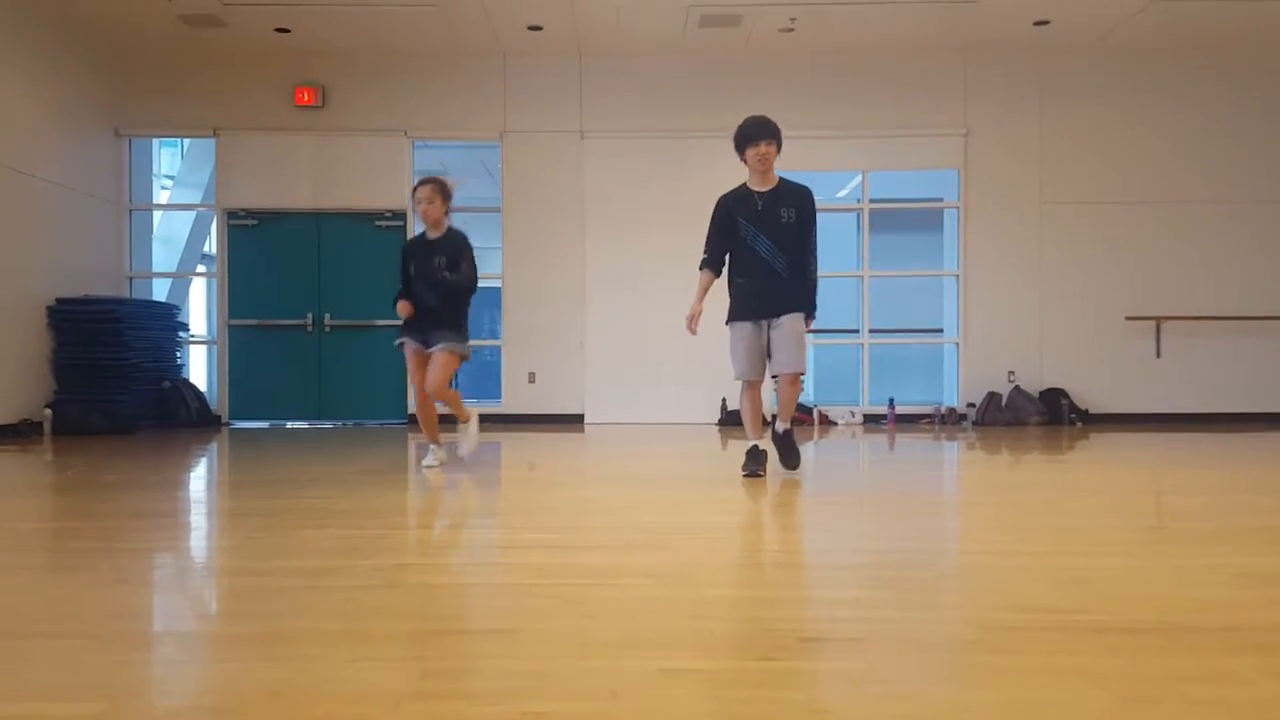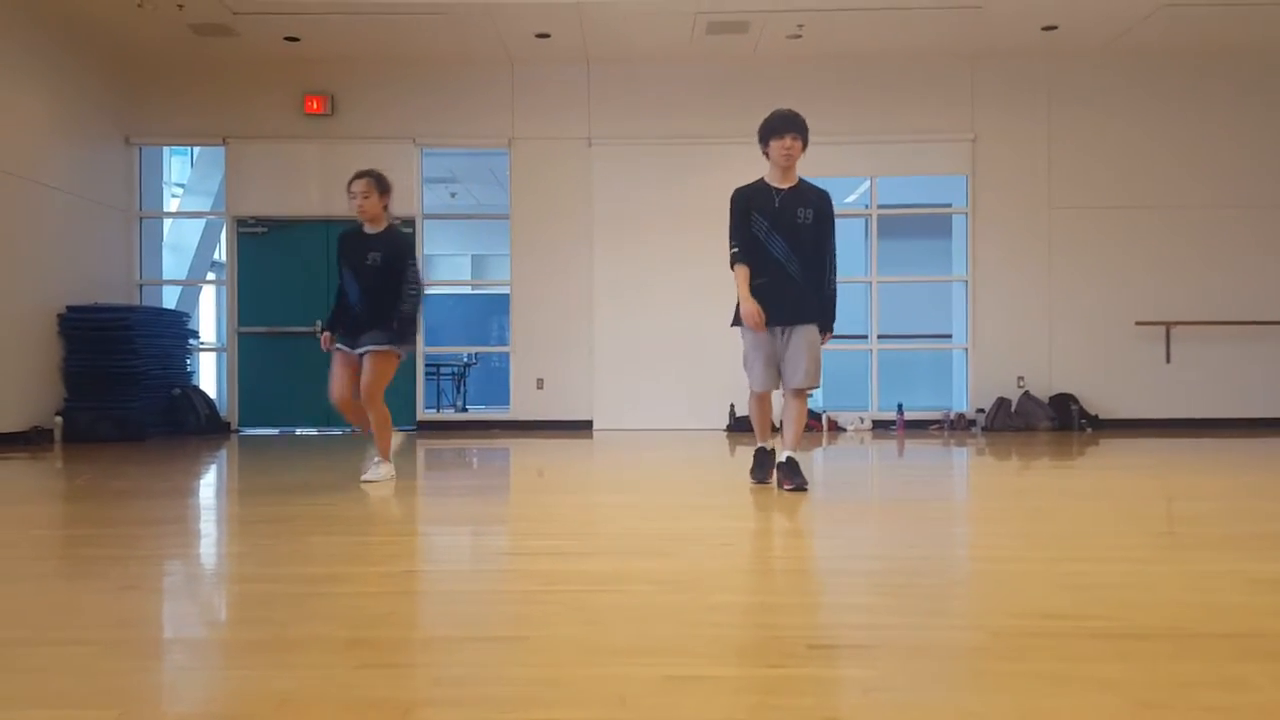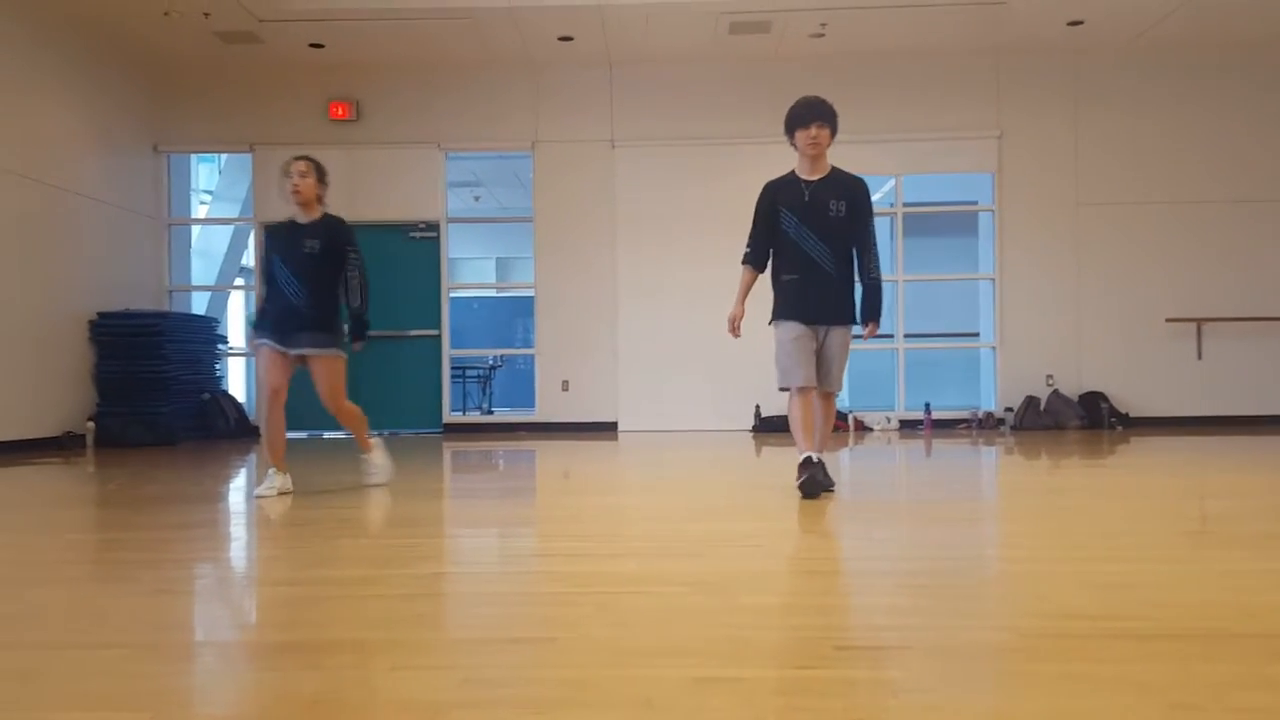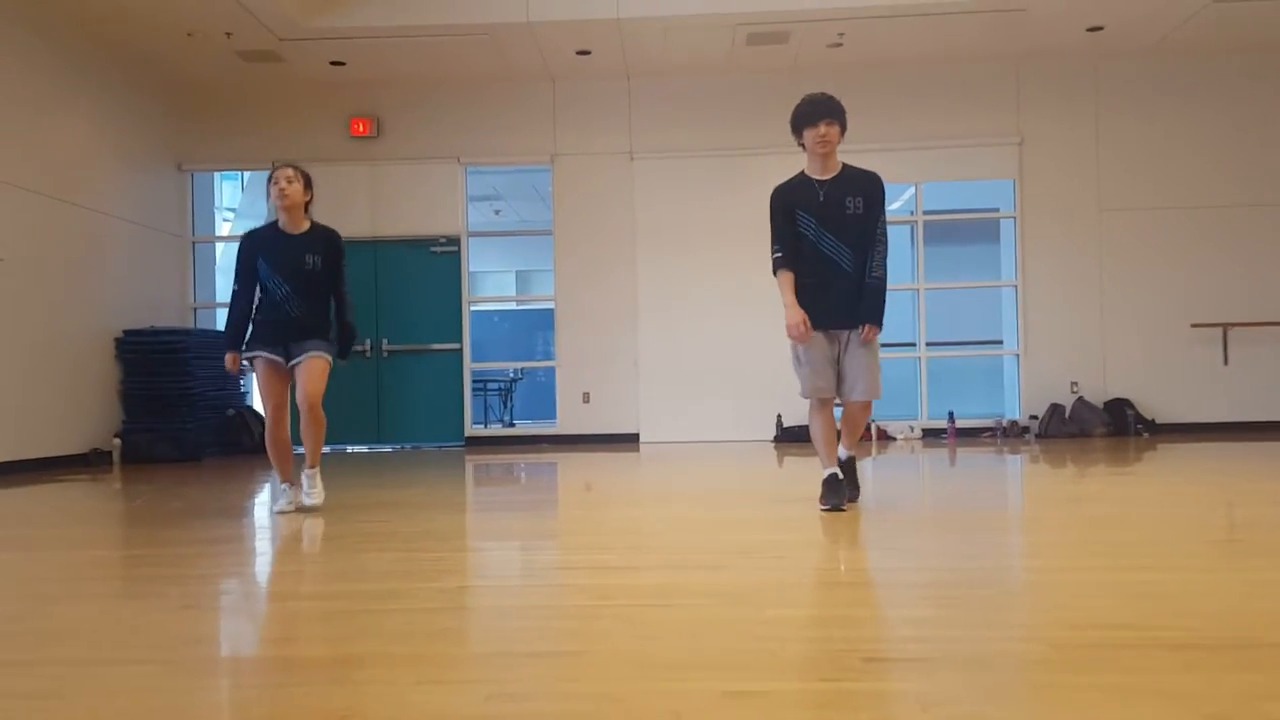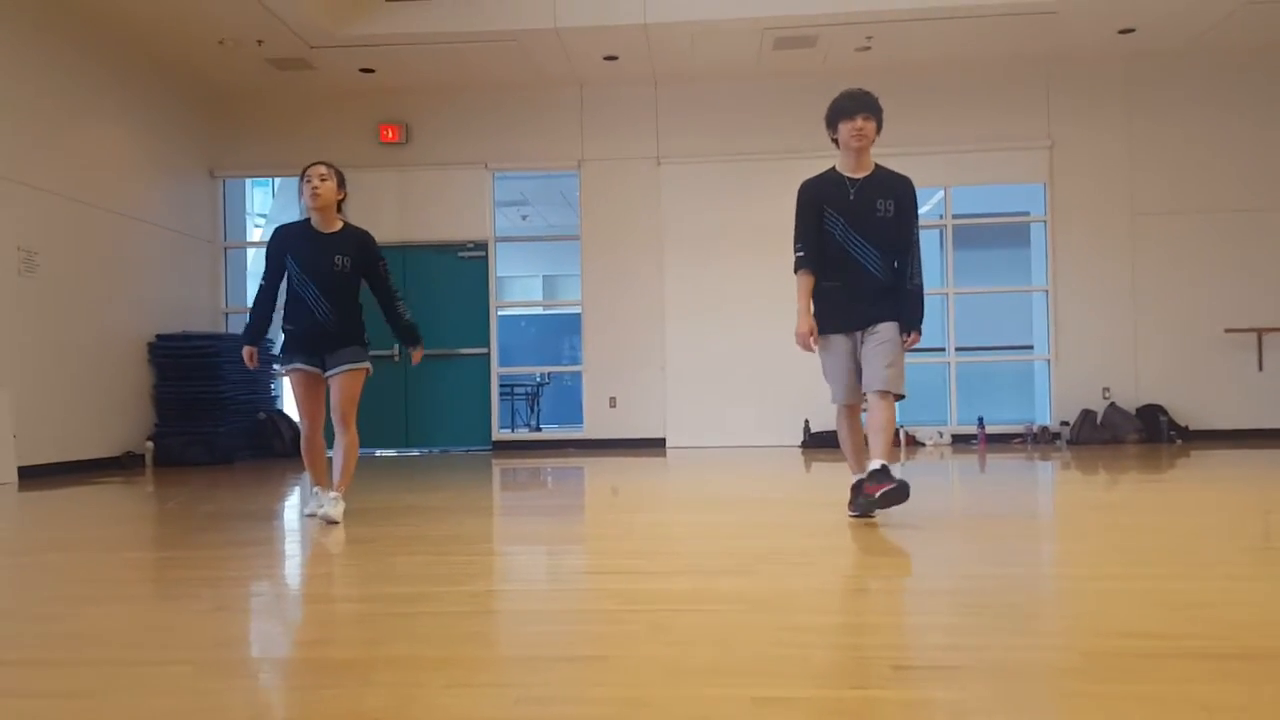
dt=0.5s
person 1, frame 1
left shoulder: (799, 197)
right shoulder: (729, 204)
left elbow: (808, 255)
right elbow: (714, 257)
left wrist: (810, 304)
right wrist: (698, 300)
left hip: (788, 306)
right hip: (744, 308)
left knee: (790, 375)
right knee: (750, 380)
left ankle: (783, 429)
right ankle: (755, 449)
person 1, frame 2
left shoulder: (818, 199)
right shoulder: (745, 198)
left elbow: (826, 263)
right elbow: (739, 253)
left wrist: (827, 316)
right wrist: (746, 298)
left hip: (803, 312)
right hip: (760, 310)
left knee: (797, 387)
right knee: (761, 389)
left ankle: (788, 460)
right ankle: (764, 449)
person 1, frame 3
left shoulder: (853, 189)
right shoulder: (775, 192)
left elbow: (867, 251)
right elbow: (757, 252)
left wrist: (872, 307)
right wrist: (739, 302)
left hip: (837, 309)
right hip: (791, 309)
left knee: (827, 390)
right knee: (800, 387)
left ankle: (818, 459)
right ankle: (806, 462)
person 1, frame 4
left shoulder: (867, 185)
right shoulder: (786, 195)
left elbow: (877, 253)
right elbow: (783, 257)
left wrist: (873, 312)
right wrist: (791, 307)
left hip: (856, 313)
right hip: (811, 316)
left knee: (861, 398)
right knee: (821, 398)
left ankle: (845, 456)
right ankle: (831, 477)
person 1, frame 5
left shoulder: (899, 188)
right shoulder: (813, 190)
left elbow: (910, 258)
right elbow: (805, 257)
left wrist: (912, 316)
right wrist: (804, 313)
left hip: (884, 313)
right hip: (834, 317)
left knee: (881, 392)
right knee: (847, 402)
left ankle: (880, 474)
right ankle: (859, 482)
person 2, frame 1
left shoulder: (458, 242)
right shoulder: (411, 247)
left elbow: (468, 284)
right elbow: (406, 287)
left wrist: (433, 279)
right wrist: (401, 302)
left hip: (450, 328)
right hip: (416, 327)
left knee: (434, 388)
right knee: (420, 392)
left ankle: (466, 418)
right ankle: (435, 447)
person 2, frame 2
left shoulder: (398, 241)
right shoulder: (346, 240)
left elbow: (412, 287)
left wrist: (407, 326)
right wrist: (330, 325)
left hip: (384, 329)
right hip: (350, 330)
left knee: (369, 394)
right knee: (339, 397)
left ankle: (383, 460)
right ankle: (388, 438)
person 2, frame 3
left shoulder: (336, 229)
right shoulder: (276, 233)
left elbow: (355, 276)
left wrist: (359, 318)
right wrist: (261, 318)
left hip: (321, 328)
right hip: (276, 325)
left knee: (334, 402)
right knee: (271, 395)
left ankle: (370, 449)
right ankle: (278, 473)
person 2, frame 4
left shoulder: (328, 240)
right shoulder: (254, 241)
left elbow: (340, 293)
right elbow: (241, 294)
left wrist: (347, 338)
right wrist: (232, 344)
left hip: (313, 337)
right hip: (268, 337)
left knee: (309, 403)
right knee: (275, 416)
left ankle: (312, 474)
right ankle: (287, 486)
person 2, frame 5
left shoulder: (360, 241)
right shoulder: (285, 237)
left elbow: (385, 291)
right elbow: (268, 290)
left wrist: (410, 336)
right wrist: (252, 337)
left hip: (347, 344)
right hip: (301, 344)
left knee: (344, 420)
right knee: (310, 425)
left ankle: (337, 496)
right ankle: (319, 490)
